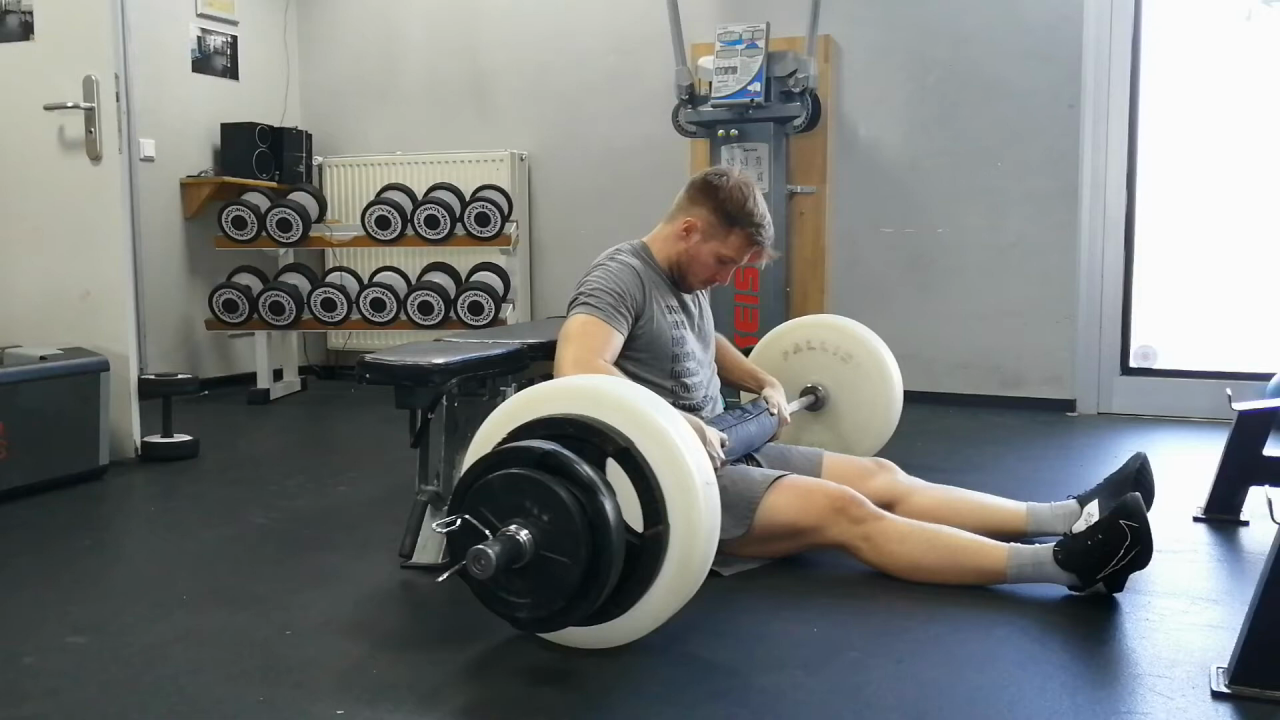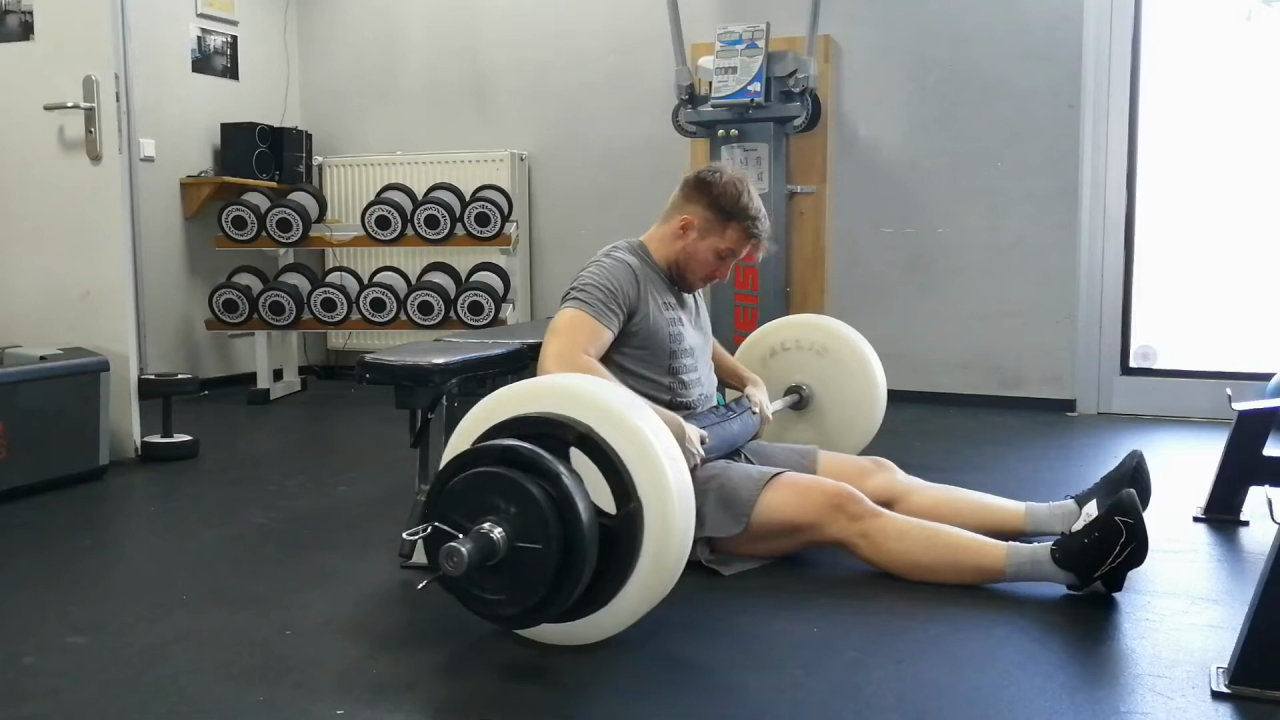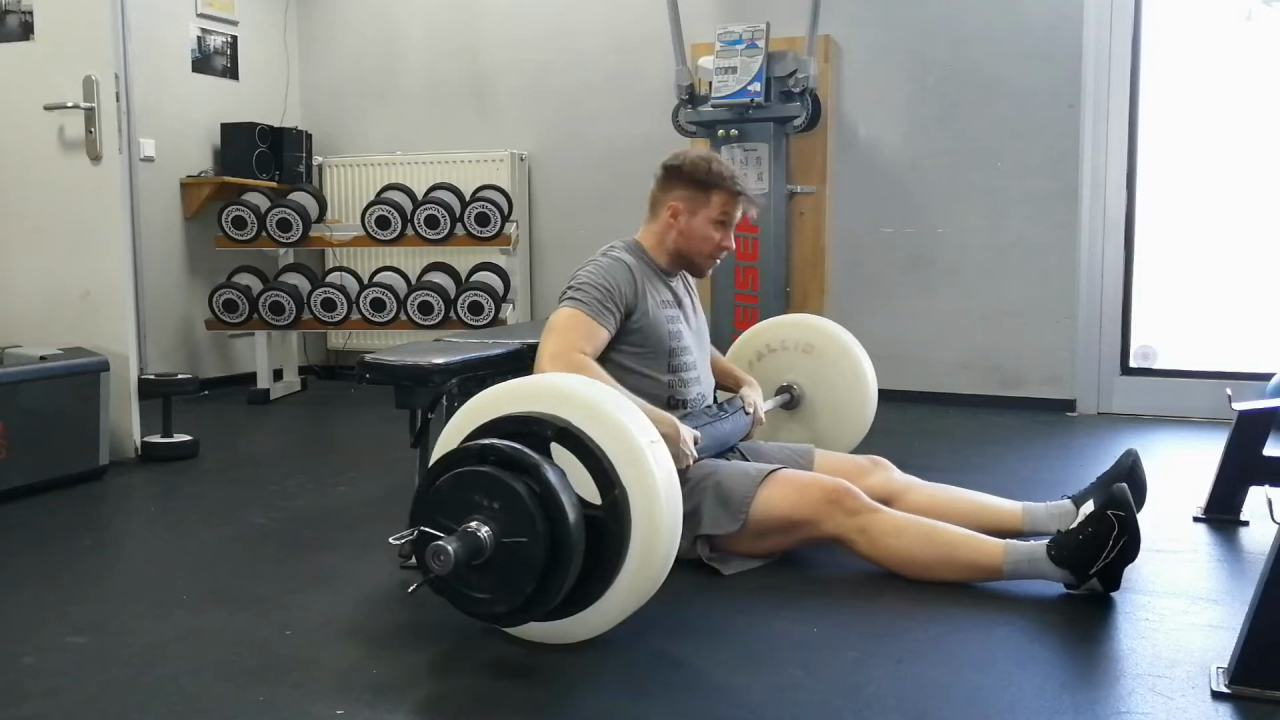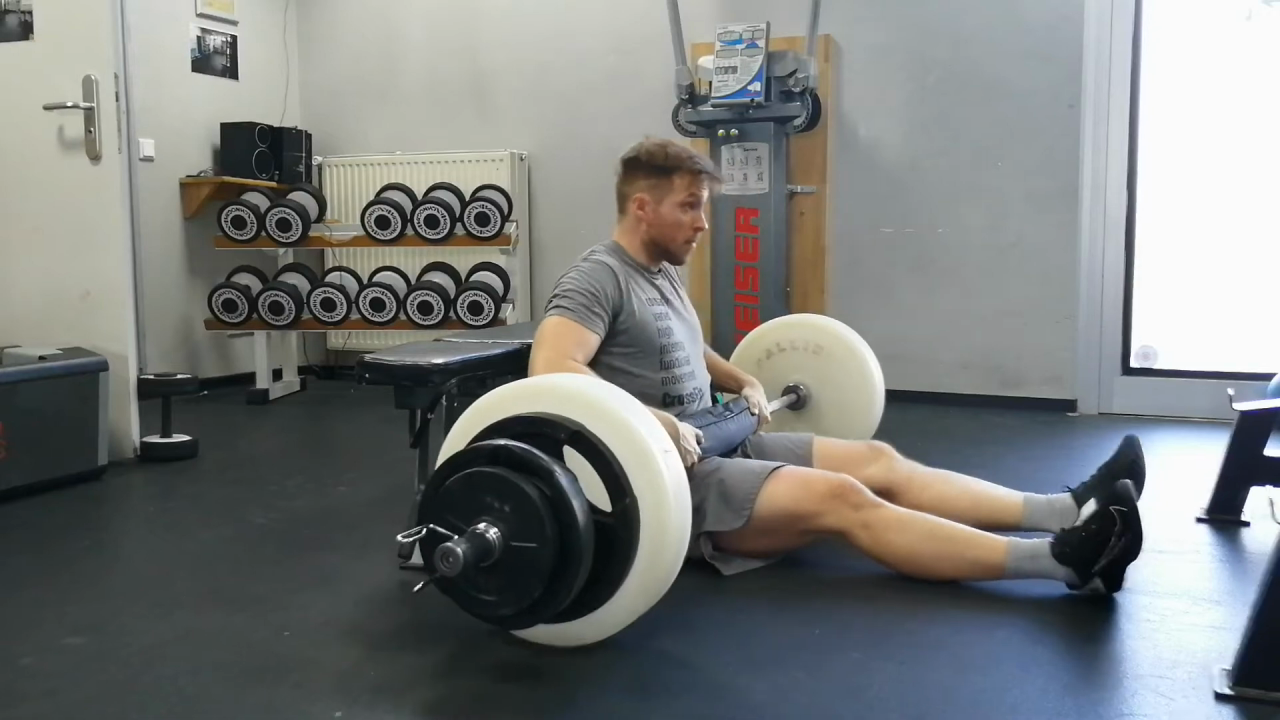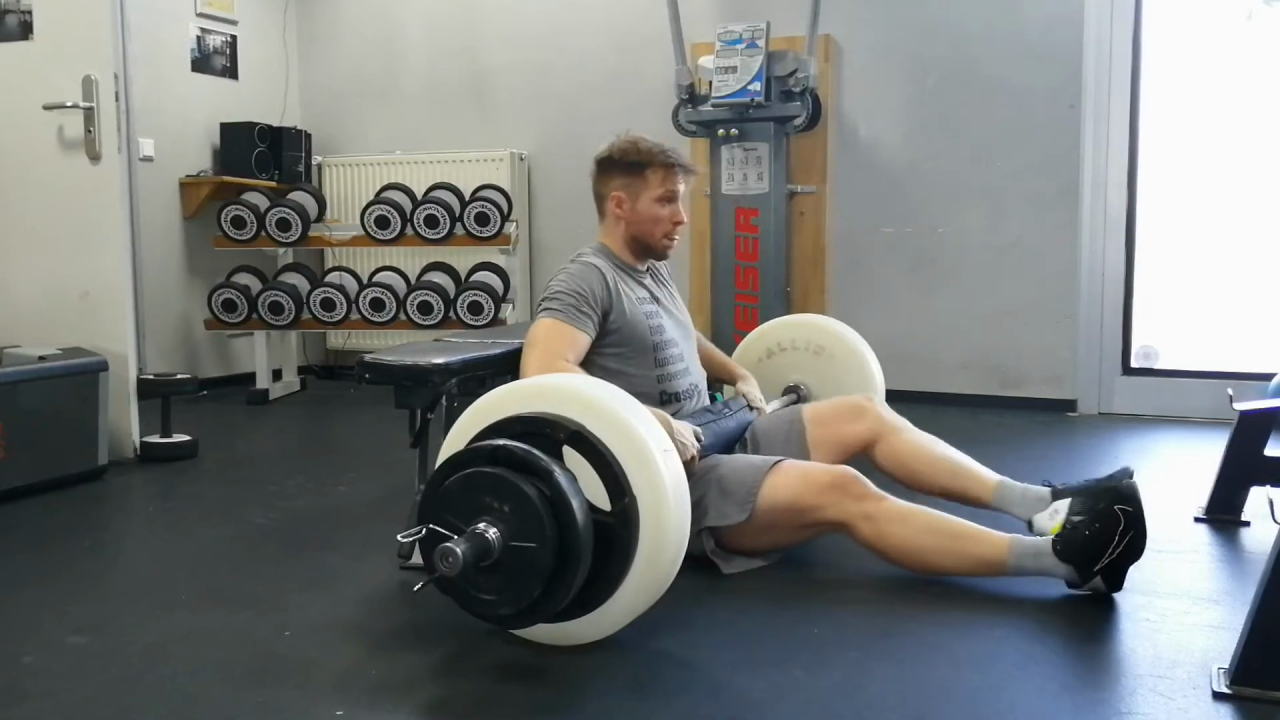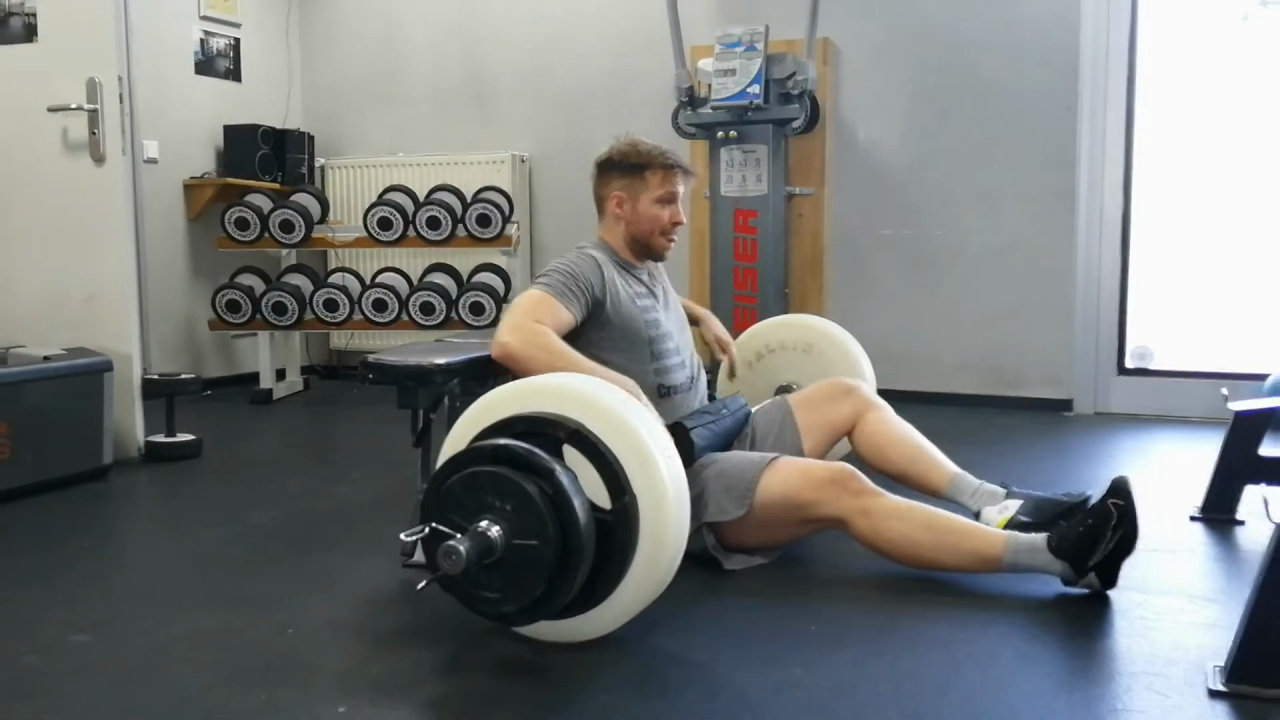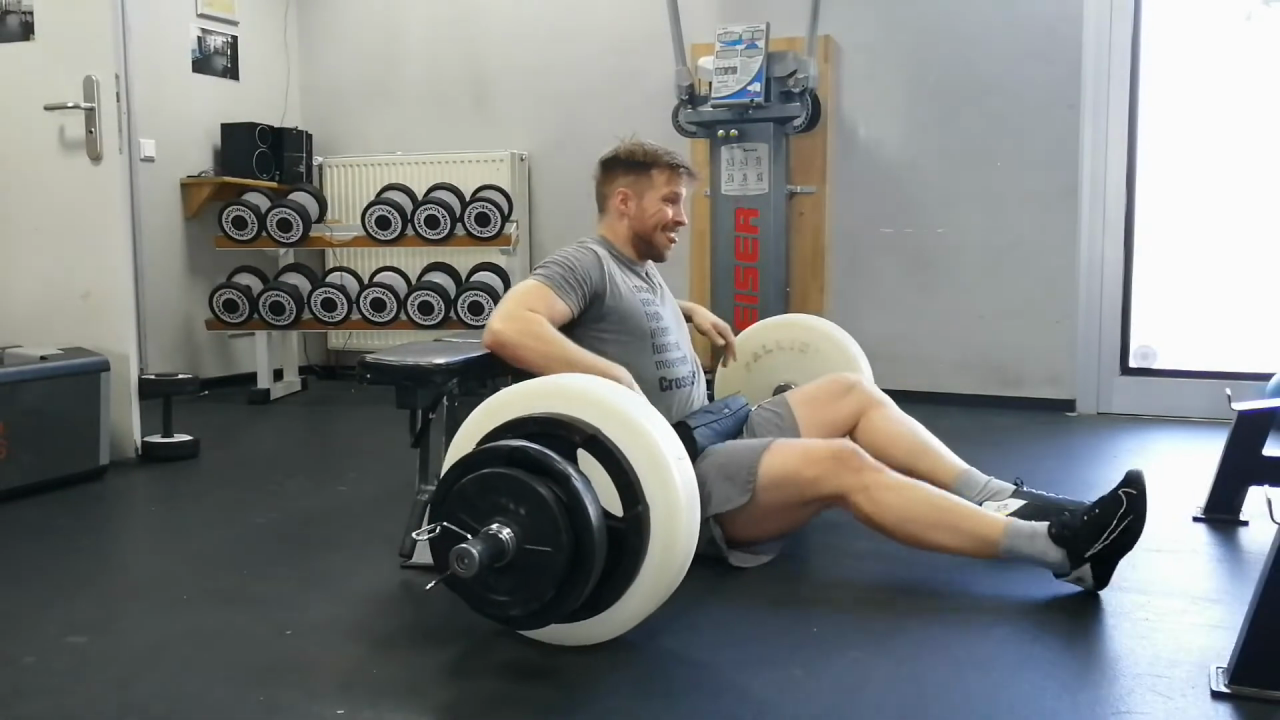
dt=0.3s
person 1, frame 1
left shoulder: (684, 277)
right shoulder: (618, 279)
right elbow: (577, 374)
left wrist: (765, 383)
right wrist: (682, 426)
left hip: (719, 454)
left knee: (879, 476)
right knee: (841, 511)
left ankle: (1070, 516)
right ankle: (1064, 564)
person 1, frame 2
left shoulder: (678, 275)
right shoulder: (615, 276)
right elbow: (559, 366)
left wrist: (747, 381)
right wrist: (661, 422)
left hip: (715, 453)
left knee: (878, 475)
right knee: (842, 508)
left ankle: (1066, 517)
right ankle: (1064, 563)
person 1, frame 3
left shoulder: (675, 276)
right shoulder: (612, 275)
right elbow: (556, 364)
left wrist: (742, 381)
right wrist: (657, 424)
left hip: (713, 454)
left knee: (876, 475)
right knee: (837, 505)
left ankle: (1066, 515)
right ankle: (1060, 561)
person 1, frame 4
left shoulder: (659, 271)
right shoulder: (597, 279)
right elbow: (549, 372)
left wrist: (743, 381)
right wrist: (656, 426)
left hip: (715, 451)
left knee: (877, 461)
right knee: (841, 500)
left ankle: (1066, 511)
right ankle: (1063, 561)
person 1, frame 5
left shoulder: (650, 270)
right shoulder: (585, 282)
right elbow: (541, 374)
left wrist: (735, 375)
right wrist: (649, 423)
left hip: (721, 446)
left knee: (865, 414)
right knee: (841, 492)
left ankle: (1046, 507)
right ankle: (1066, 560)
person 1, frame 6
left shoulder: (643, 266)
right shoulder: (582, 272)
right elbow: (512, 340)
left wrist: (701, 316)
right wrist: (619, 388)
left hip: (712, 442)
left knee: (848, 396)
right knee: (840, 489)
left ankle: (995, 506)
right ankle: (1058, 558)
person 1, frame 7
left shoulder: (639, 266)
right shoulder: (583, 265)
right elbow: (504, 329)
left wrist: (690, 311)
right wrist: (610, 376)
left hip: (709, 444)
left knee: (850, 392)
right knee: (840, 462)
left ankle: (1004, 499)
right ankle: (1058, 549)
